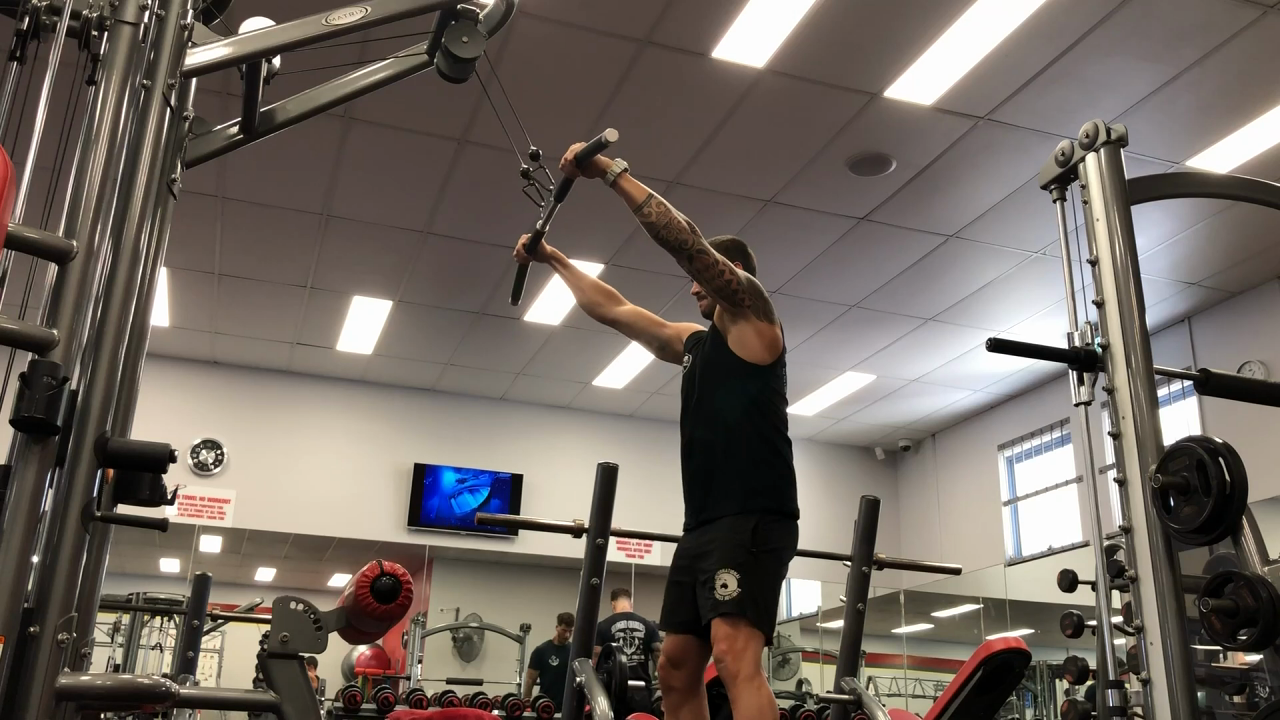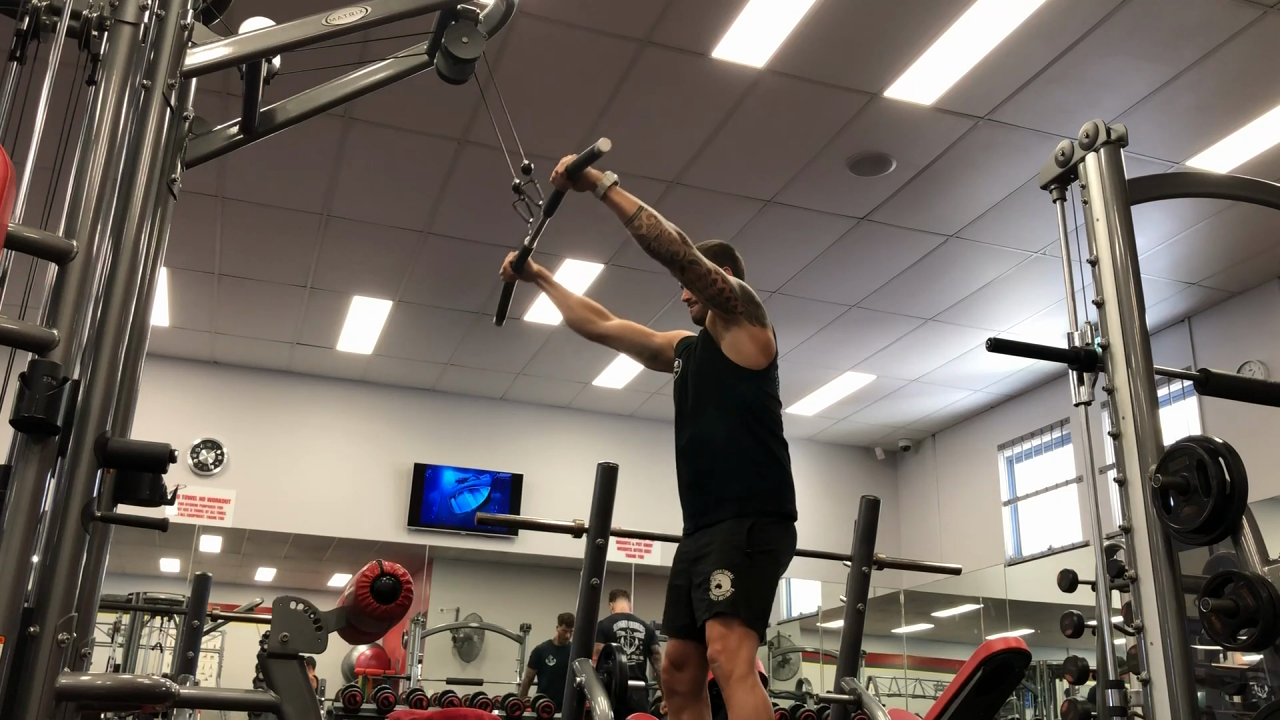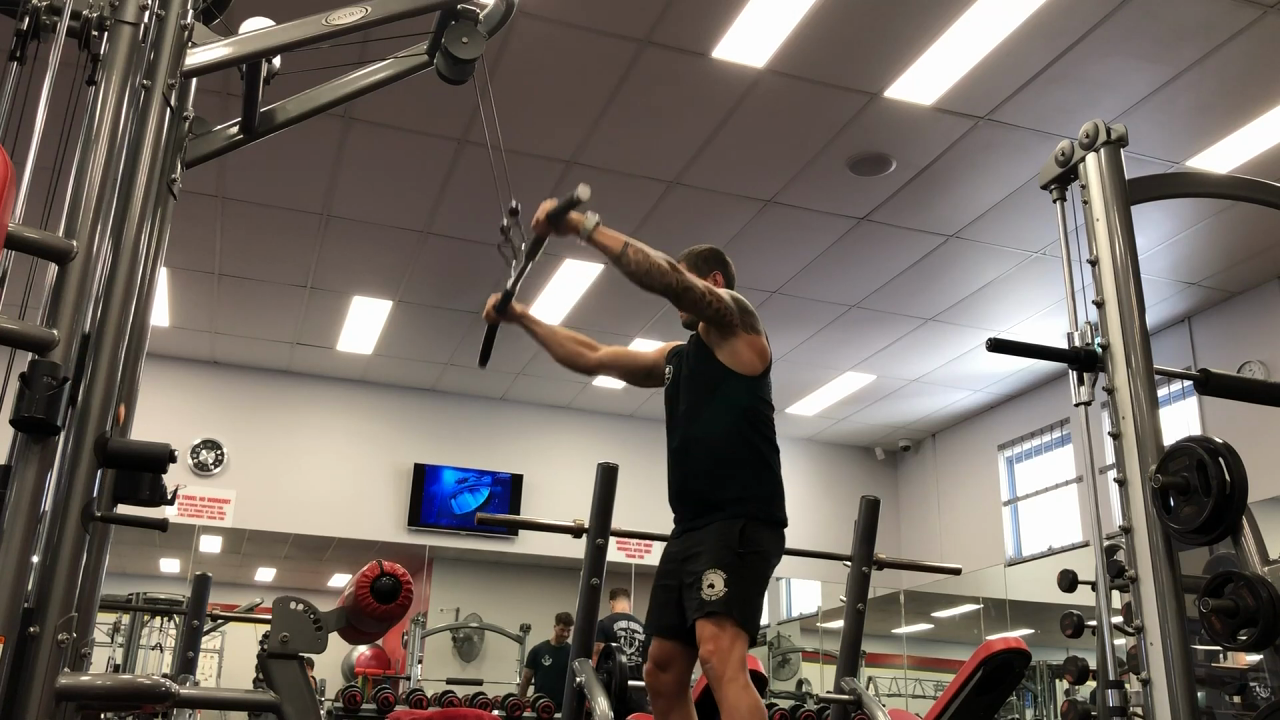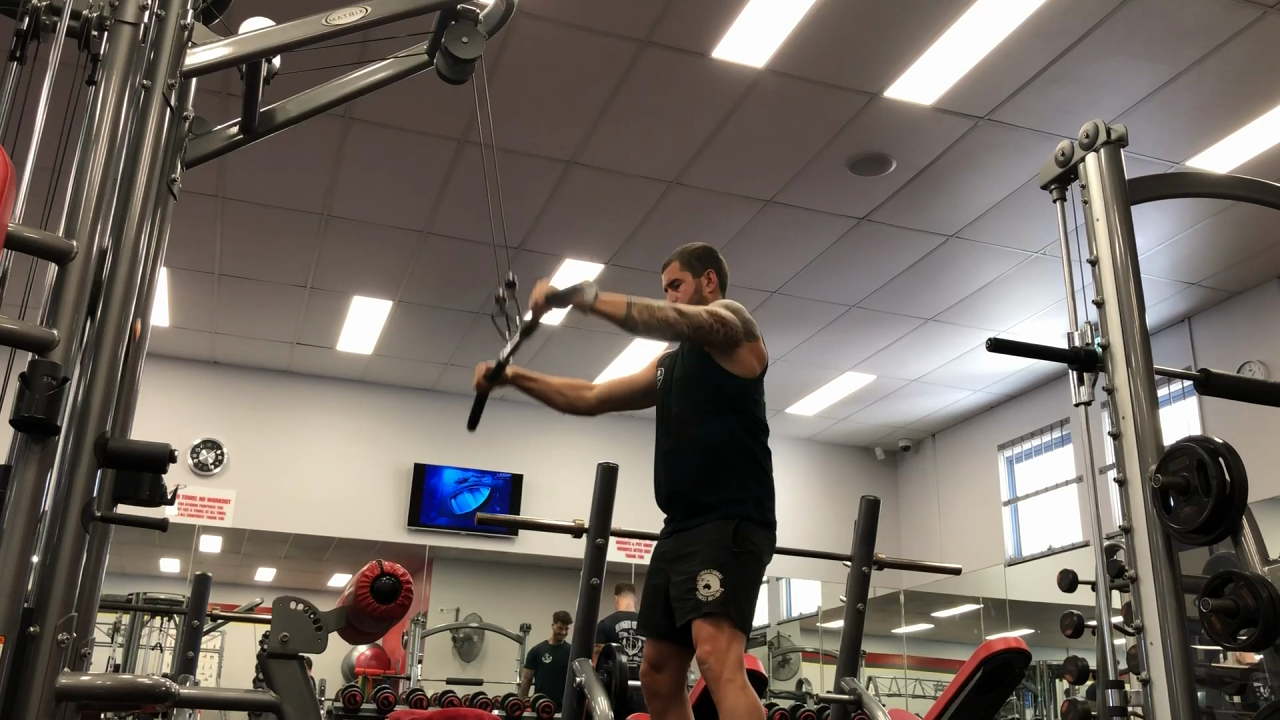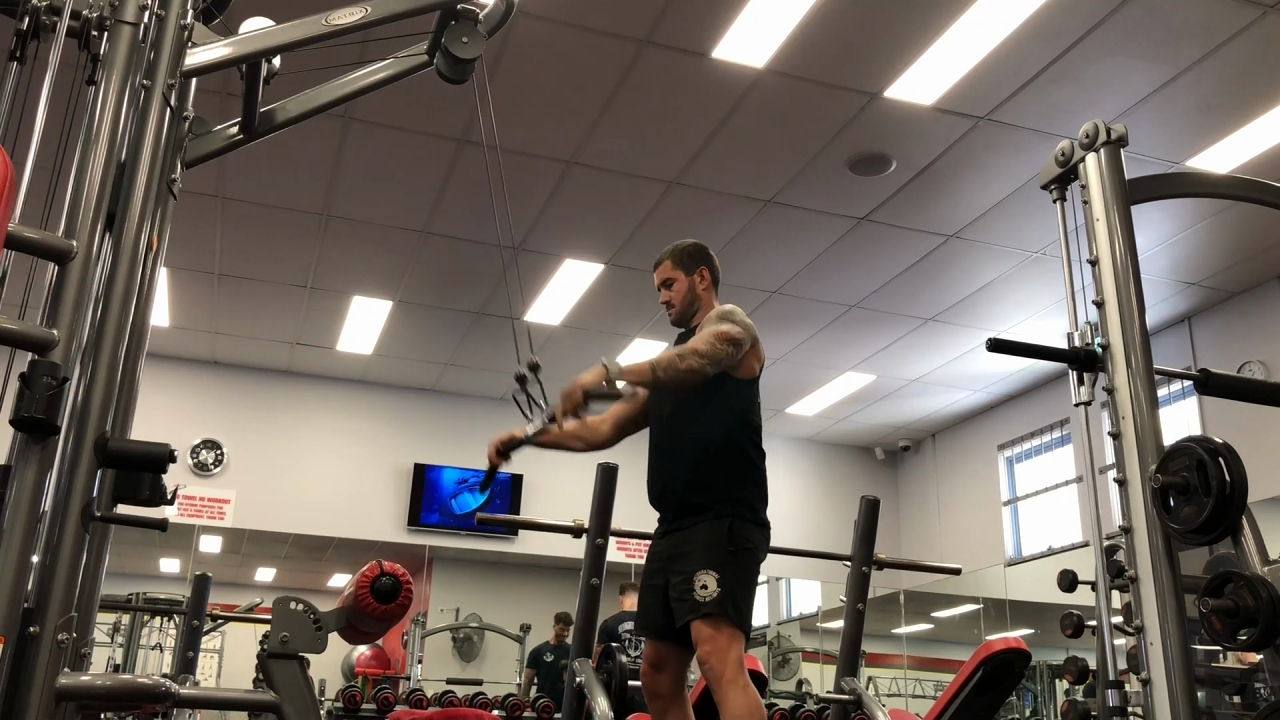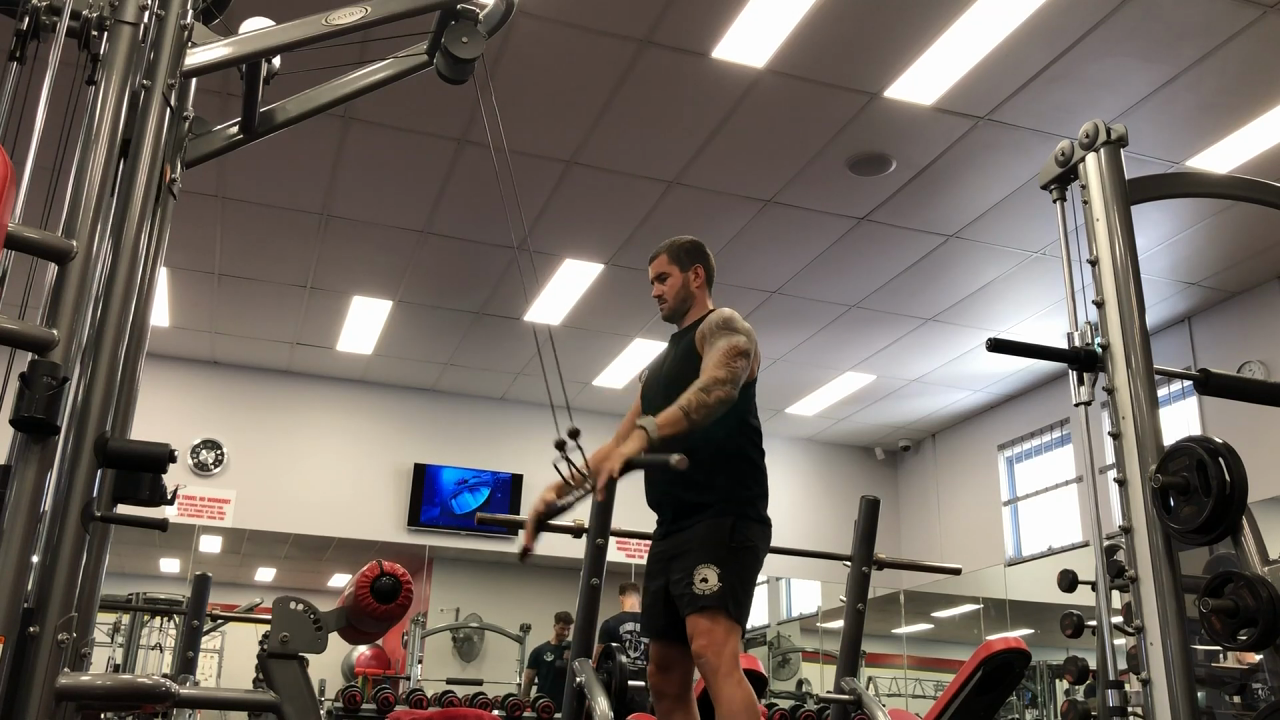
dt=0.2s
person 1, frame 1
left shoulder: (752, 316)
right shoulder: (694, 343)
left elbow: (686, 242)
right elbow: (613, 310)
left wrist: (611, 171)
right wrist: (556, 260)
left hip: (751, 520)
right hip: (703, 525)
left knee: (735, 657)
right knee: (677, 669)
person 1, frame 2
left shoulder: (743, 317)
right shoulder: (684, 349)
left elbow: (677, 251)
right elbow: (603, 327)
left wrist: (601, 183)
right wrist: (541, 279)
left hip: (749, 522)
right hip: (702, 529)
left knee: (729, 657)
right knee: (679, 674)
person 1, frame 3
left shoulder: (735, 320)
right shoulder: (675, 358)
left elbow: (666, 276)
right elbow: (593, 358)
left wrist: (583, 225)
right wrist: (524, 318)
left hip: (739, 523)
right hip: (691, 529)
left knee: (720, 657)
right knee: (663, 674)
person 1, frame 4
left shoulder: (732, 323)
right shoulder: (669, 366)
left elbow: (672, 319)
right elbow: (591, 398)
left wrist: (580, 294)
right wrist: (515, 376)
left hip: (730, 523)
right hip: (681, 528)
left knee: (718, 658)
right knee: (659, 675)
person 1, frame 5
left shoulder: (729, 325)
right shoulder: (659, 374)
left elbow: (696, 360)
right elbow: (600, 432)
left wrist: (607, 371)
right wrist: (529, 435)
left hip: (724, 524)
right hip: (674, 529)
left knee: (719, 658)
right knee: (659, 676)
person 1, frame 6
left shoulder: (724, 327)
right shoulder: (660, 369)
left elbow: (718, 387)
right elbow: (617, 447)
left wrist: (643, 433)
right wrist: (558, 489)
left hip: (725, 520)
right hip: (674, 529)
left knee: (714, 653)
right knee: (666, 678)
